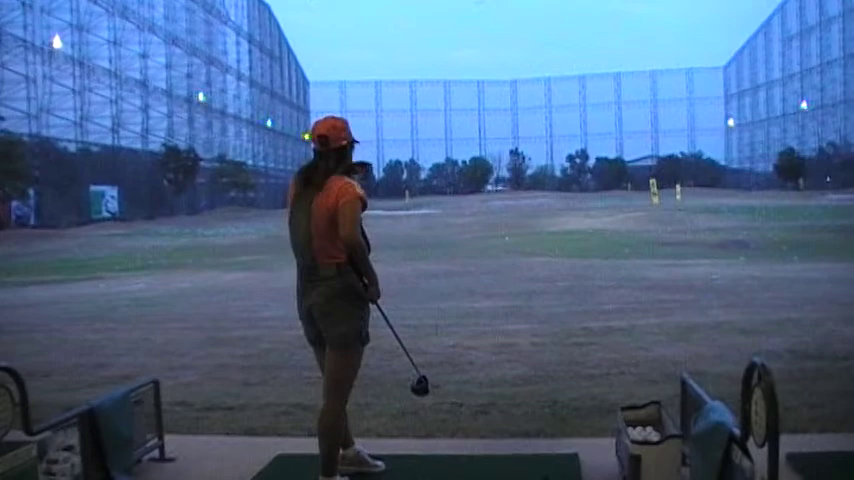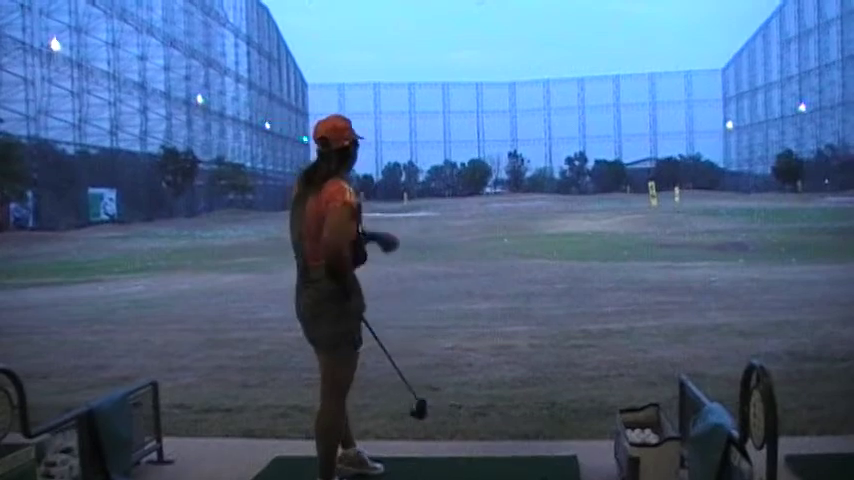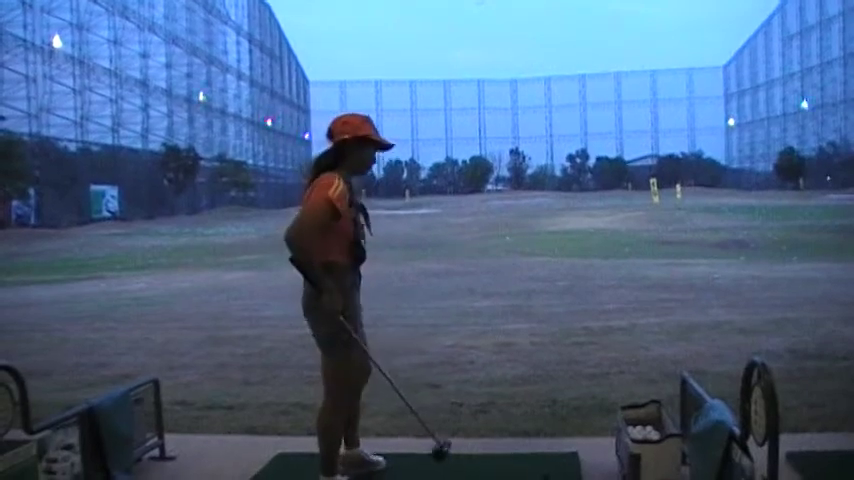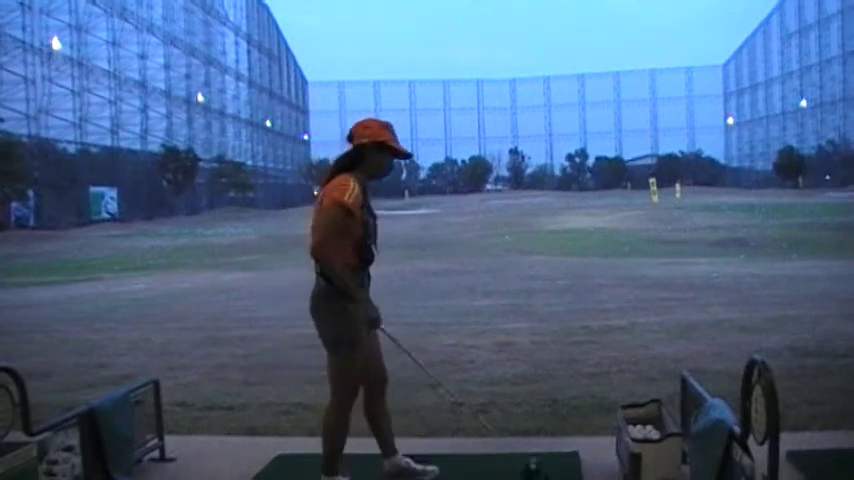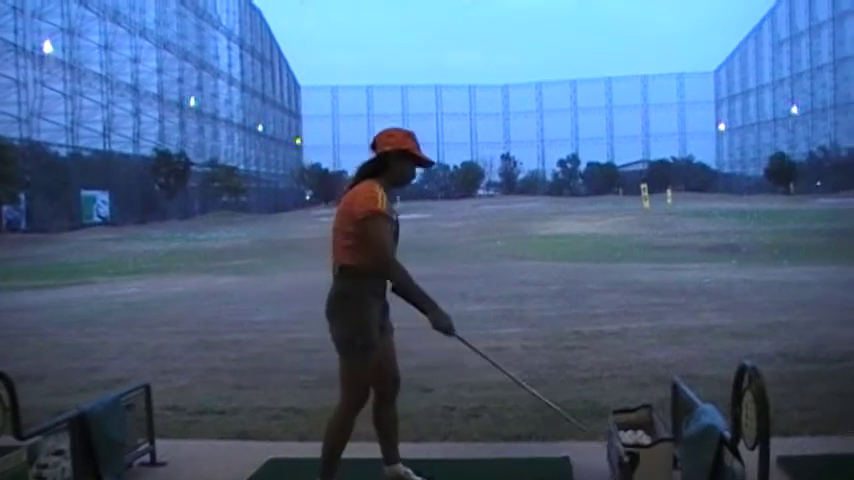
dt=0.3s
person 1, frame 1
left shoulder: (299, 186)
right shoulder: (346, 188)
right elbow: (350, 237)
right wrist: (371, 279)
left hip: (308, 292)
right hip: (340, 292)
left knee: (335, 385)
right knee: (337, 391)
person 1, frame 2
left shoulder: (305, 187)
right shoulder: (340, 192)
right elbow: (333, 246)
left wrist: (371, 235)
right wrist: (352, 292)
left hip: (310, 293)
right hip: (333, 297)
left knee: (335, 385)
right knee: (334, 393)
person 1, frame 3
left shoulder: (332, 185)
right shoulder: (334, 188)
right elbow: (295, 237)
right wrist: (324, 289)
left hip: (337, 293)
right hip: (332, 295)
left knee: (358, 374)
right knee: (338, 391)
person 1, frame 4
left shoulder: (352, 189)
right shoulder: (346, 190)
right elbow: (321, 250)
right wrist: (359, 299)
left hip: (351, 298)
right hip: (339, 300)
left knee: (376, 382)
right knee: (344, 394)
person 1, frame 5
left shoulder: (371, 193)
right shoulder: (373, 196)
right elbow: (388, 263)
right wrist: (432, 310)
left hip: (369, 300)
right hip: (355, 301)
left knee: (388, 386)
right knee: (354, 398)
